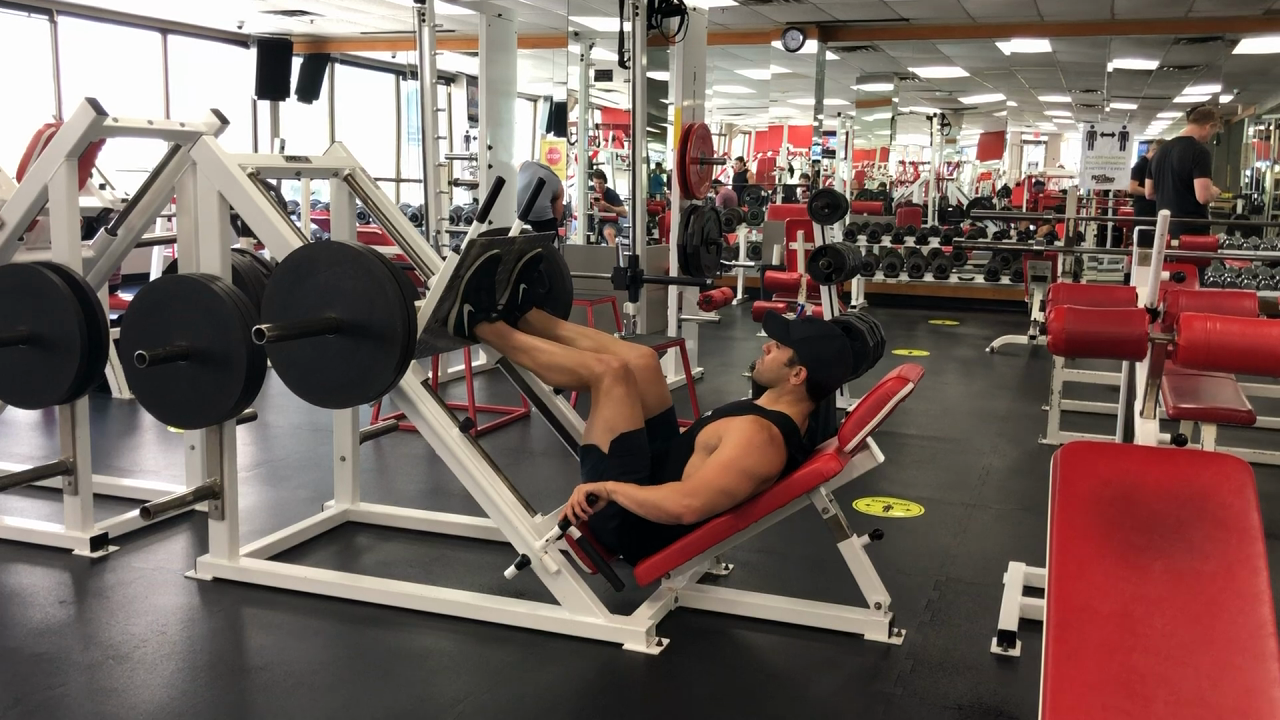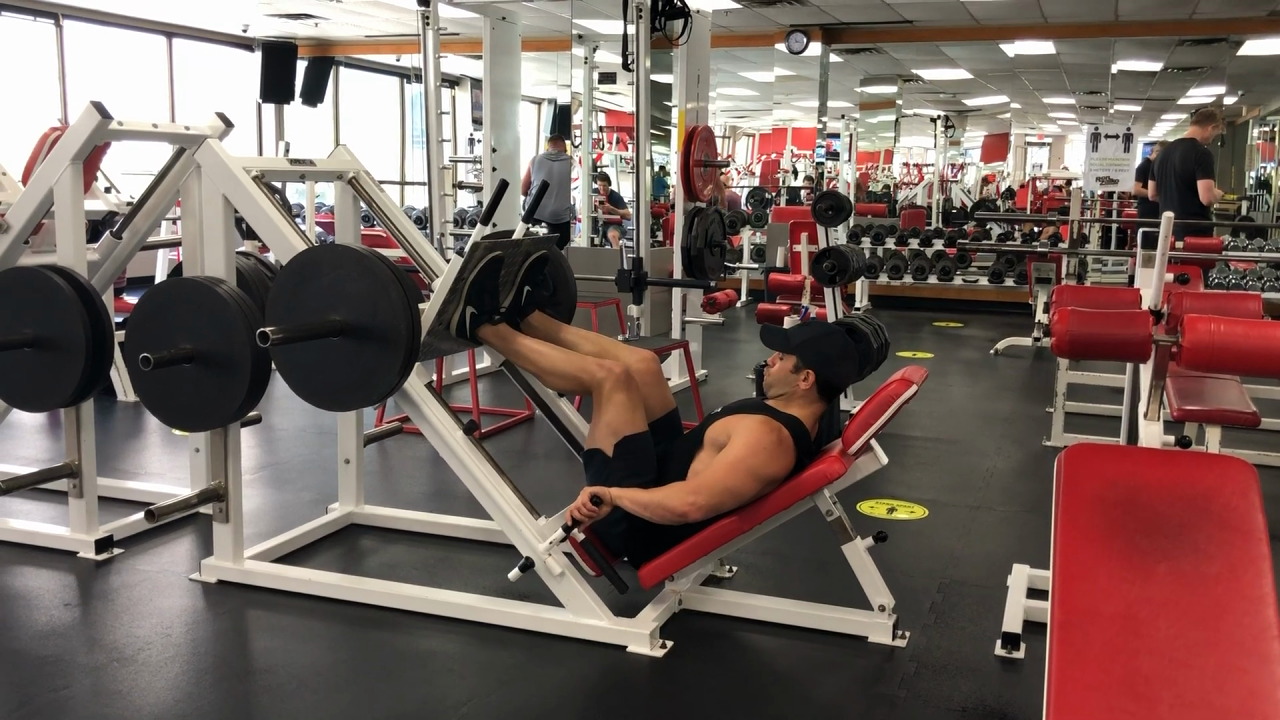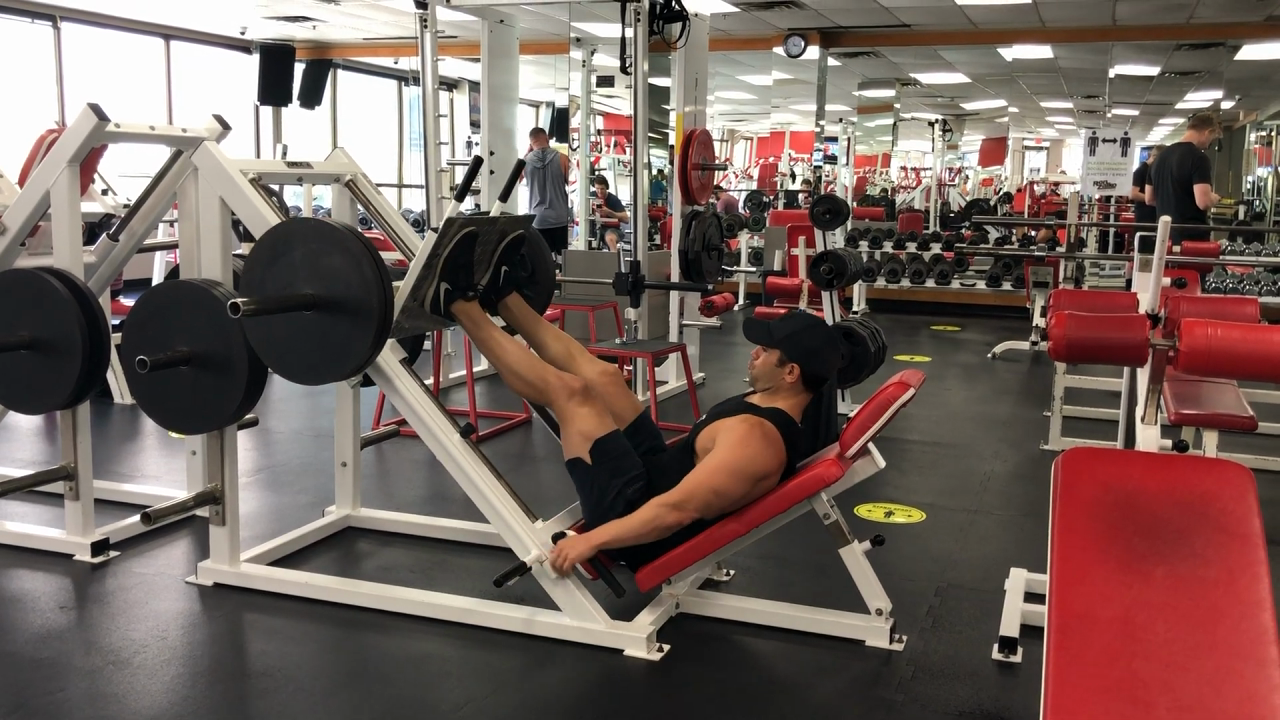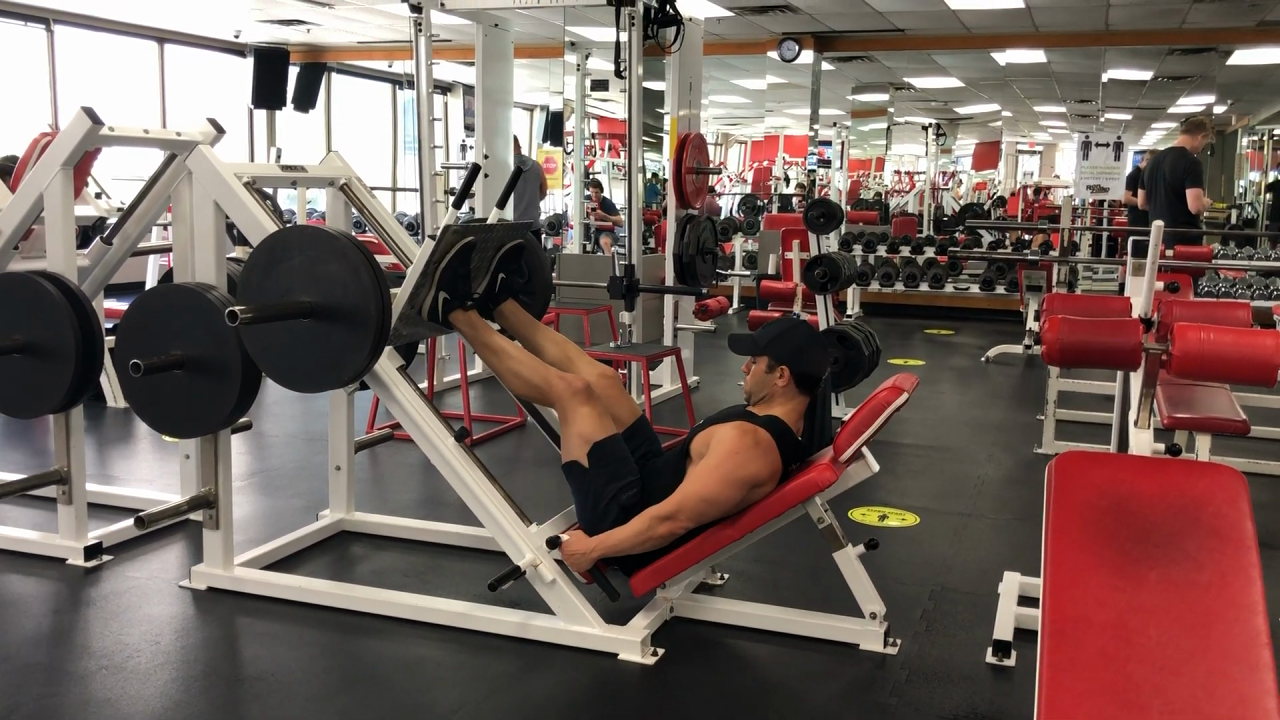
dt=1s
person 1, frame 1
left shoulder: (759, 437)
right shoulder: (785, 422)
left elbow: (685, 506)
left wrist: (605, 487)
left hip: (628, 522)
left knee: (609, 370)
right knee: (640, 361)
left ankle: (483, 324)
right ankle: (523, 312)
person 1, frame 2
left shoulder: (767, 437)
right shoulder: (794, 424)
left elbow: (690, 504)
left wrist: (611, 494)
left hip: (636, 524)
left knee: (611, 375)
right knee: (641, 365)
left ankle: (485, 326)
right ankle: (525, 315)
person 1, frame 3
left shoulder: (755, 436)
right shoulder: (782, 417)
left elbow: (677, 510)
left wrist: (590, 541)
left hip: (641, 523)
left knee: (570, 390)
right knee: (601, 377)
left ankle: (459, 302)
right ankle: (501, 294)
person 1, frame 4
left shoulder: (749, 443)
right shoulder: (784, 428)
left elbow: (673, 520)
left wrist: (593, 548)
left hip: (628, 516)
right hip: (652, 478)
left knee: (573, 389)
right knee: (601, 380)
left ankle: (457, 311)
right ankle: (497, 301)
